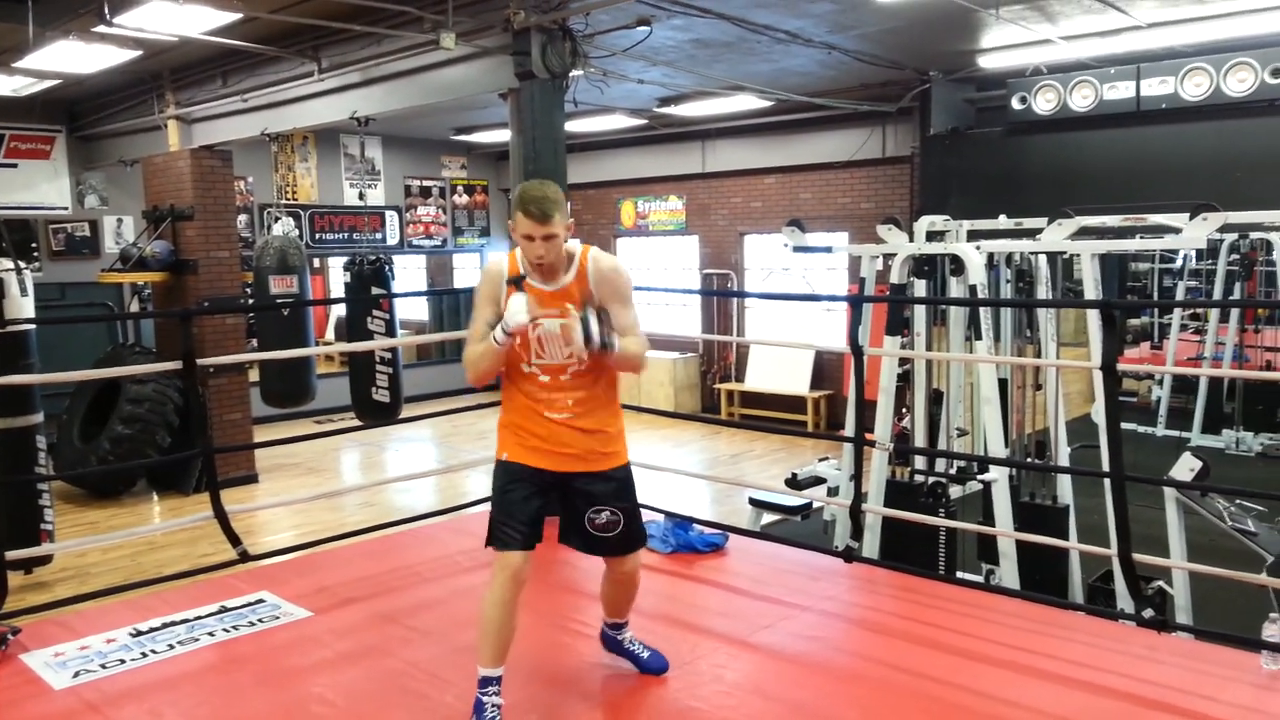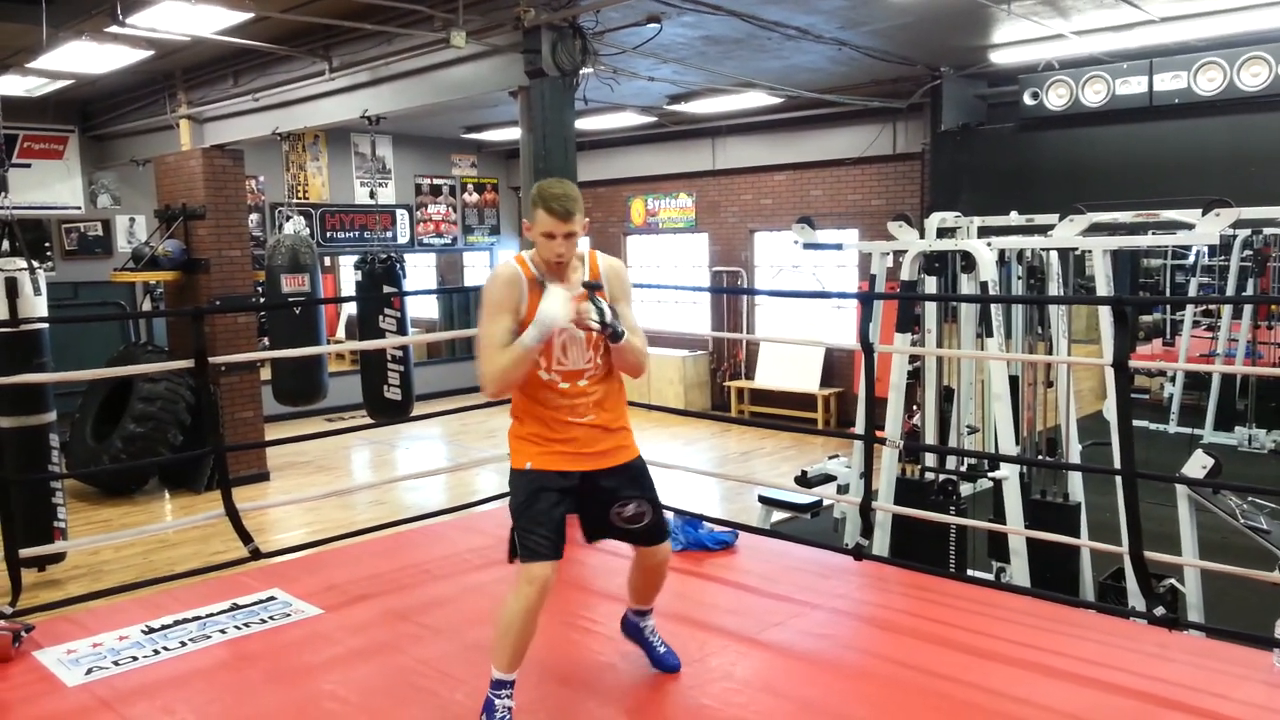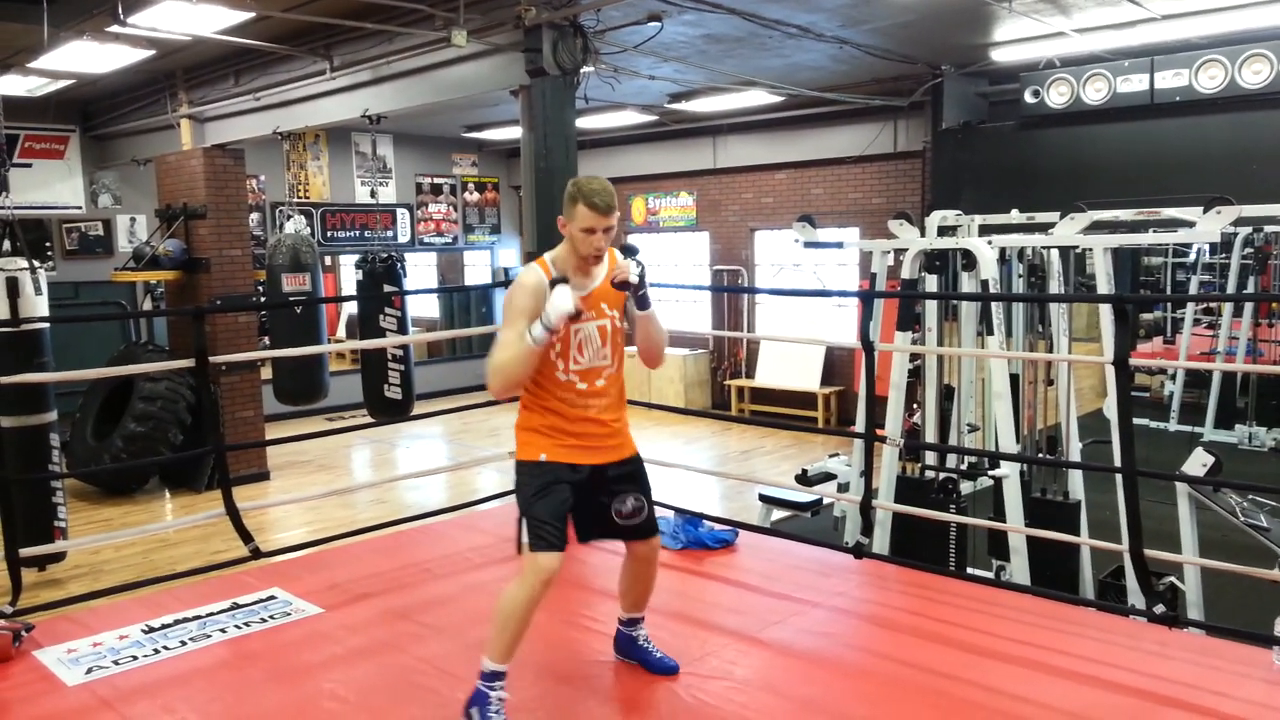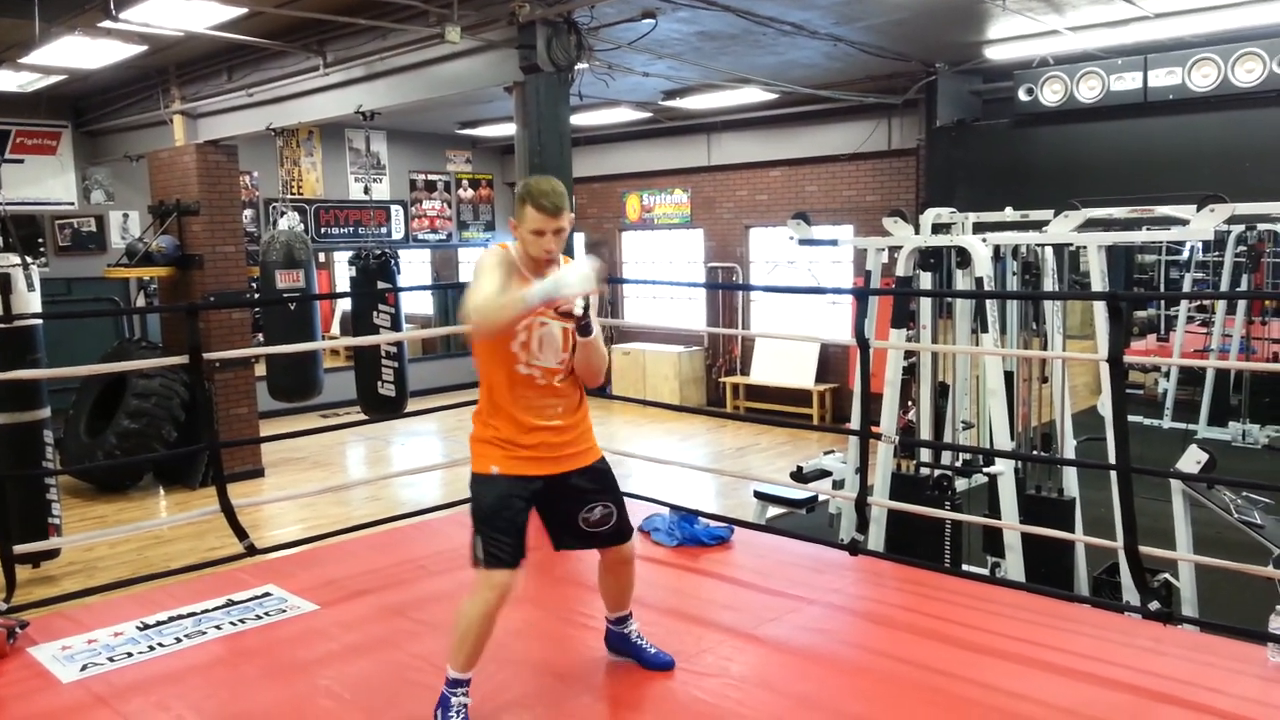
dt=0.3s
person 1, frame 1
left shoulder: (605, 270)
right shoulder: (498, 275)
left elbow: (636, 358)
right elbow: (474, 373)
left wrist: (604, 340)
right wrist: (506, 328)
left hip: (599, 447)
right hip: (525, 449)
left knee: (625, 561)
right knee: (510, 567)
left ankle: (616, 633)
person 1, frame 2
left shoulder: (610, 271)
right shoulder: (506, 281)
left elbow: (637, 367)
right elbow: (492, 381)
left wrist: (613, 327)
right wrist: (540, 328)
left hip: (612, 445)
right hip: (540, 454)
left knee: (656, 551)
right knee: (535, 577)
left ankle: (638, 620)
person 1, frame 3
left shoulder: (622, 267)
right shoulder: (532, 284)
left elbow: (654, 357)
right elbow: (498, 383)
left wrist: (639, 298)
right wrist: (550, 321)
left hip: (612, 443)
right hip: (548, 447)
left knee: (647, 545)
right knee: (539, 568)
left ankle: (630, 634)
person 1, frame 4
left shoulder: (580, 275)
right shoulder: (491, 267)
left elbow: (594, 376)
right elbow: (477, 319)
left wrist: (584, 324)
right wrist: (552, 287)
left hip: (573, 449)
right hip: (503, 456)
left knee: (618, 549)
right knee: (494, 583)
left ankle: (620, 632)
